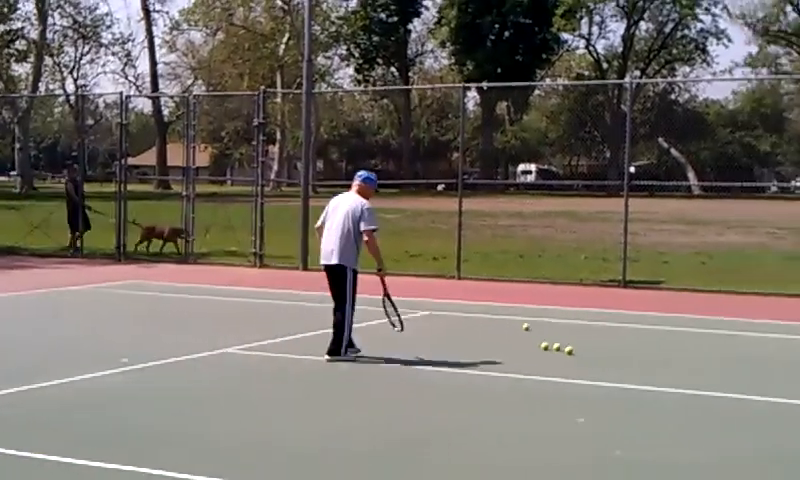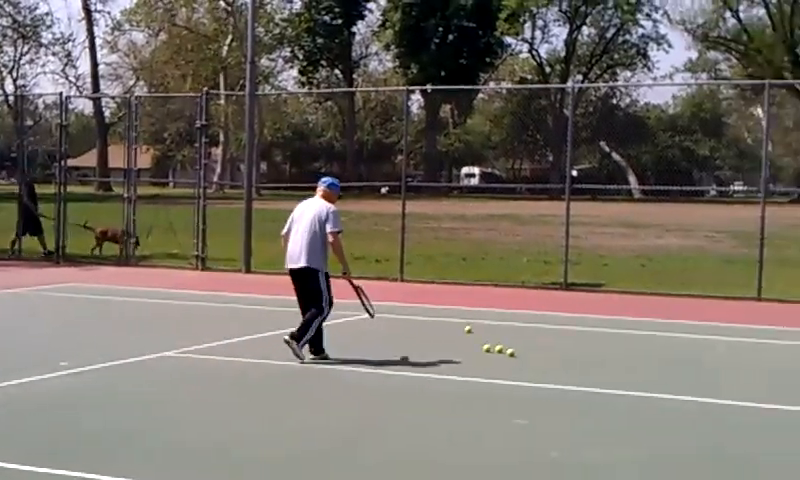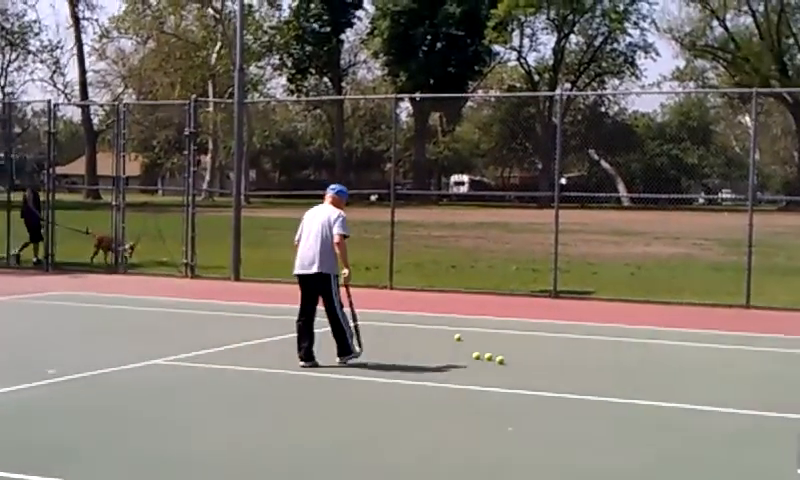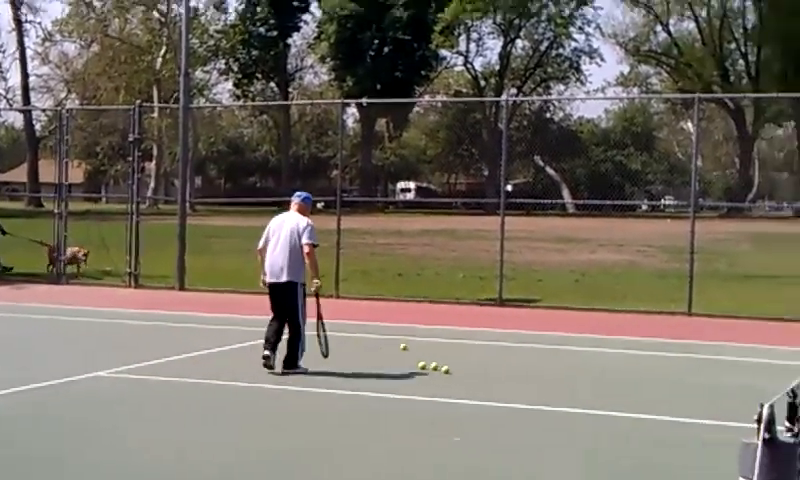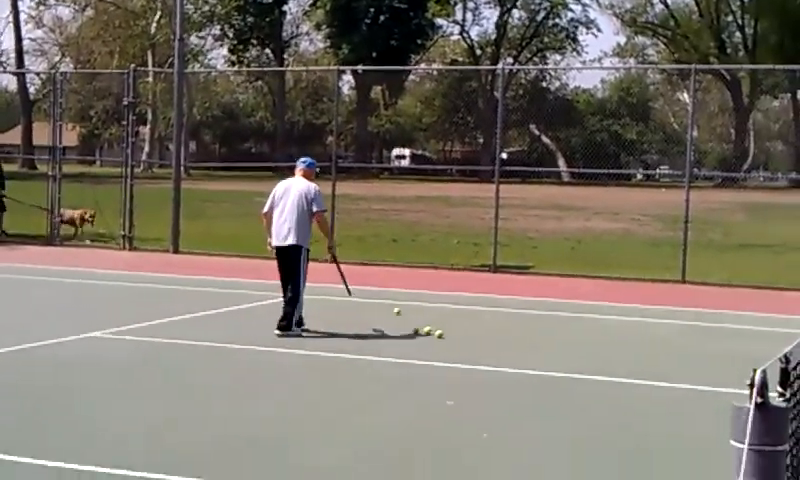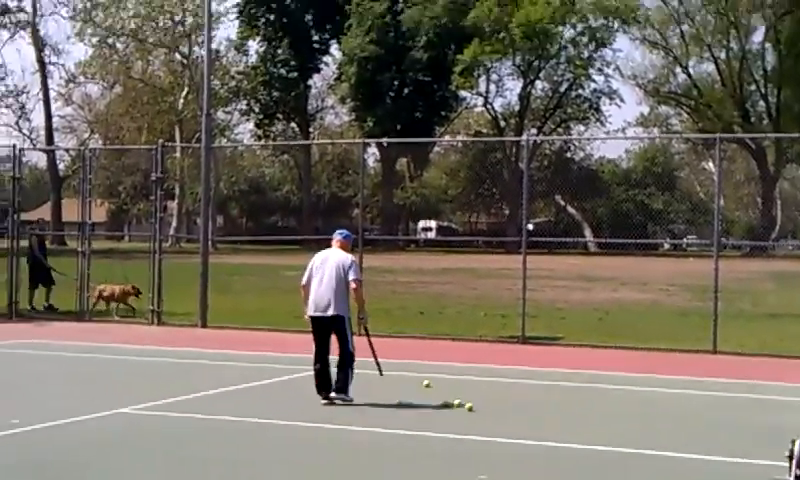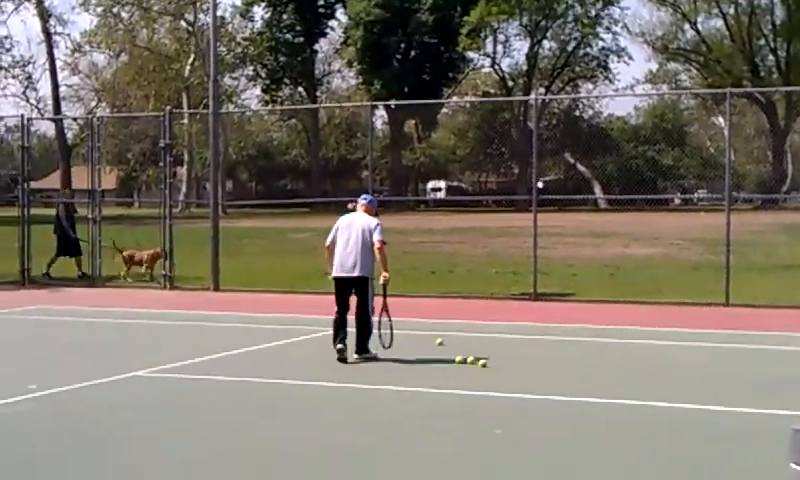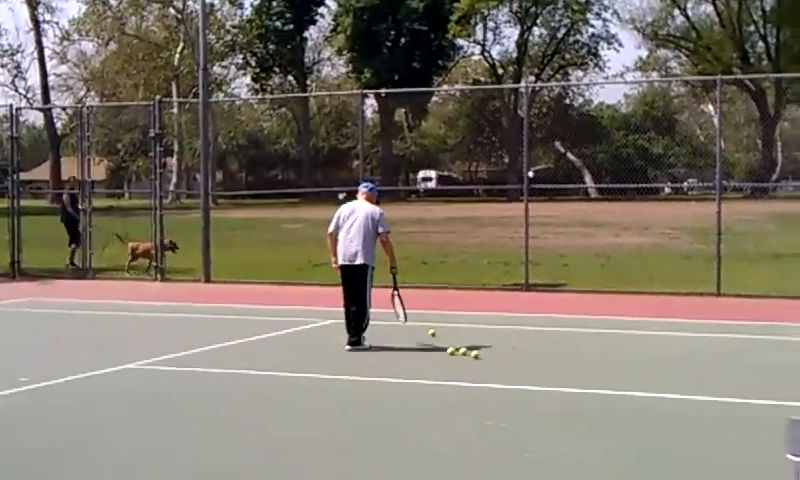
dt=0.3s
person 1, frame 1
left shoulder: (335, 200)
right shoulder: (363, 205)
left elbow: (319, 228)
right elbow: (368, 238)
right wrist: (380, 263)
left hip: (328, 259)
right hip: (345, 261)
left knee: (343, 304)
right knee: (344, 306)
left ankle: (345, 345)
right ankle: (337, 351)
person 1, frame 2
left shoulder: (301, 206)
right shoulder: (329, 209)
left elbow: (285, 234)
right elbow: (333, 240)
right wrist: (345, 265)
left hip: (294, 264)
right hip: (313, 264)
left knee: (310, 306)
right knee: (322, 305)
left ankle: (316, 349)
right ankle: (296, 338)
person 1, frame 3
left shoulder: (309, 213)
right shoulder: (337, 214)
left elbow: (297, 241)
right elbow: (338, 241)
right wrist: (346, 267)
left hip: (302, 268)
right hip: (324, 270)
left knee: (306, 313)
right knee: (335, 311)
left ankle: (305, 356)
right ankle: (345, 351)
person 1, frame 4
left shoulder: (275, 220)
right shoulder: (305, 223)
left elbow: (261, 249)
right elbow: (308, 251)
left wrist: (264, 273)
right wrist: (315, 277)
left hip: (272, 277)
right hip: (293, 278)
left knee: (278, 317)
right knee: (296, 320)
left ankle: (269, 349)
right ankle: (291, 363)
person 1, frame 5
left shoulder: (280, 185)
right shoulder: (312, 188)
left elbow: (266, 213)
right elbow: (319, 217)
left wrist: (269, 236)
right wrist: (330, 240)
left hip: (279, 241)
right hip: (298, 242)
left knee: (287, 283)
right knee: (296, 285)
left ankle: (295, 322)
right ankle: (286, 325)
person 1, frame 6
left shoulder: (318, 257)
right shoulder: (348, 259)
left elbow: (304, 284)
right elbow: (355, 287)
left wrist: (307, 307)
right wrist: (362, 310)
left hip: (316, 311)
right hip: (338, 312)
left knee: (320, 354)
right knee: (347, 352)
left ankle: (326, 394)
right ankle: (339, 390)
person 1, frame 7
left shoulder: (342, 220)
right shoulder: (373, 223)
left elbow: (328, 246)
right elbow: (378, 247)
left wrist: (331, 267)
right wrist: (384, 271)
left hip: (340, 272)
right hip: (363, 273)
left knee: (341, 311)
right knee: (364, 311)
left ankle: (340, 344)
right ankle: (362, 350)
person 1, frame 8
left shoulder: (344, 208)
right shoulder: (376, 211)
left elbow: (331, 233)
right elbow: (384, 239)
left wrist: (333, 256)
right wrist: (392, 261)
left hip: (344, 260)
right hip: (364, 261)
left knee: (349, 298)
right knee: (361, 301)
left ankle: (354, 336)
right ankle: (355, 340)
